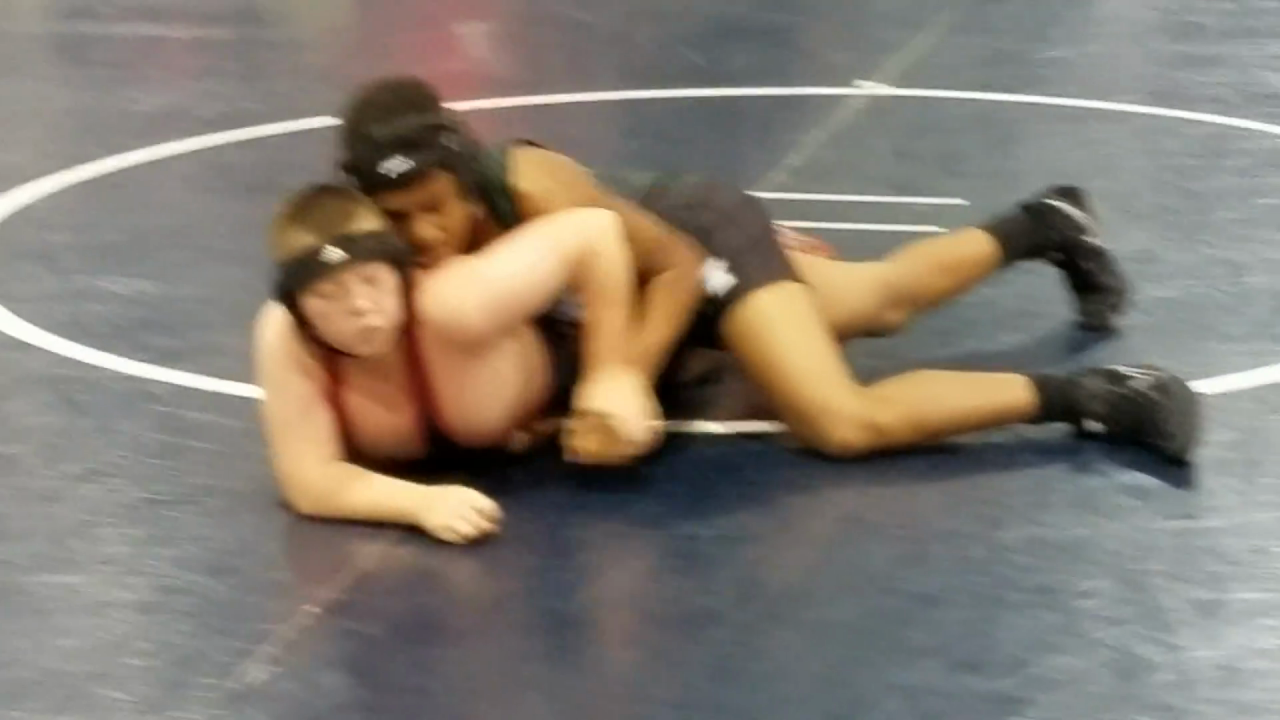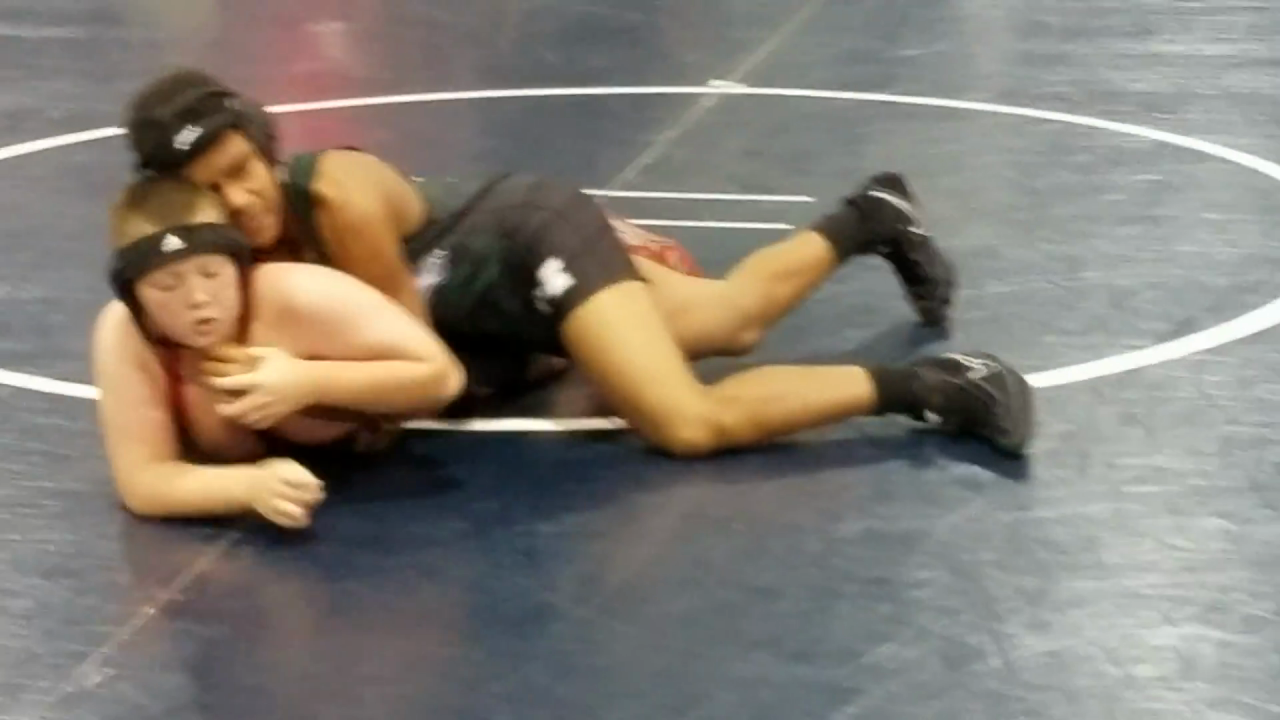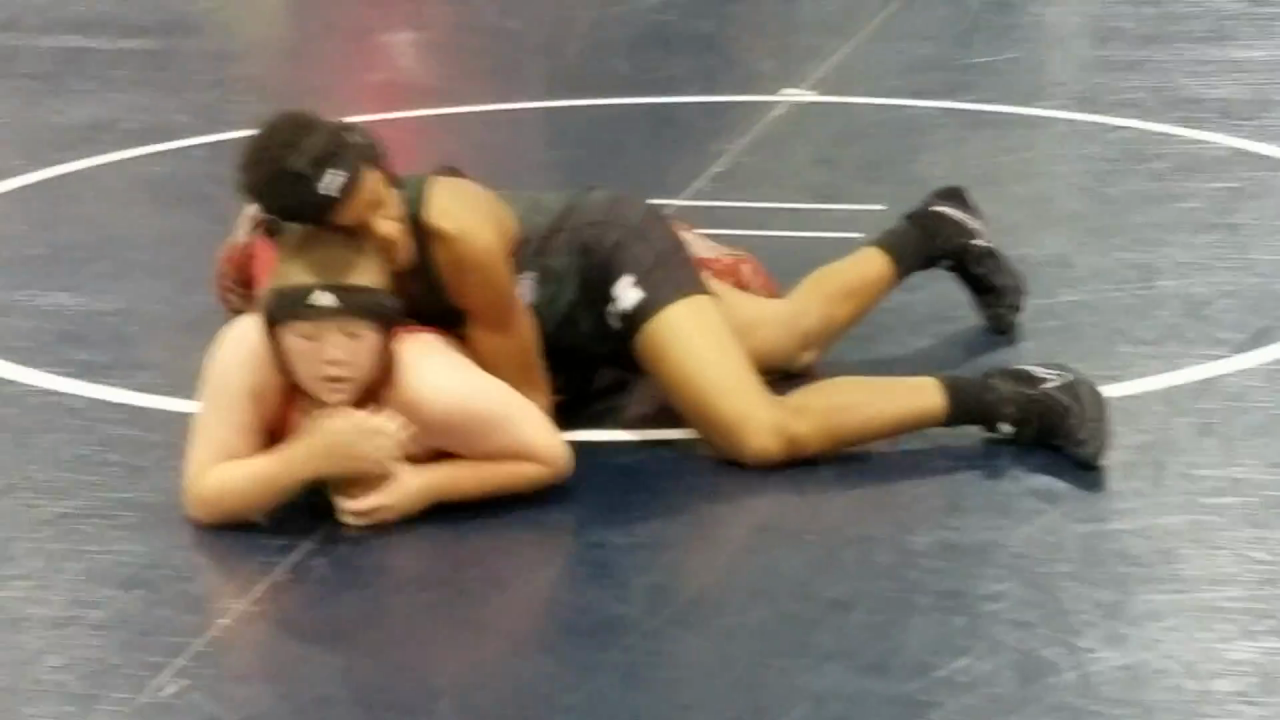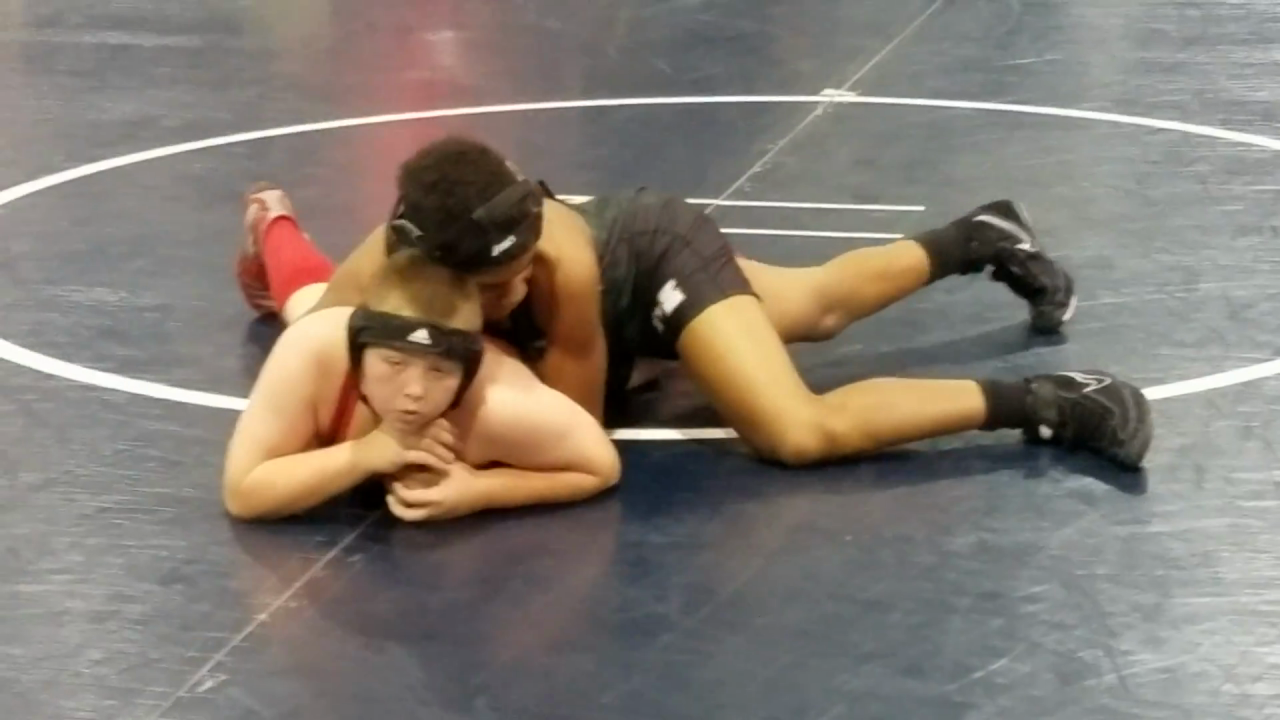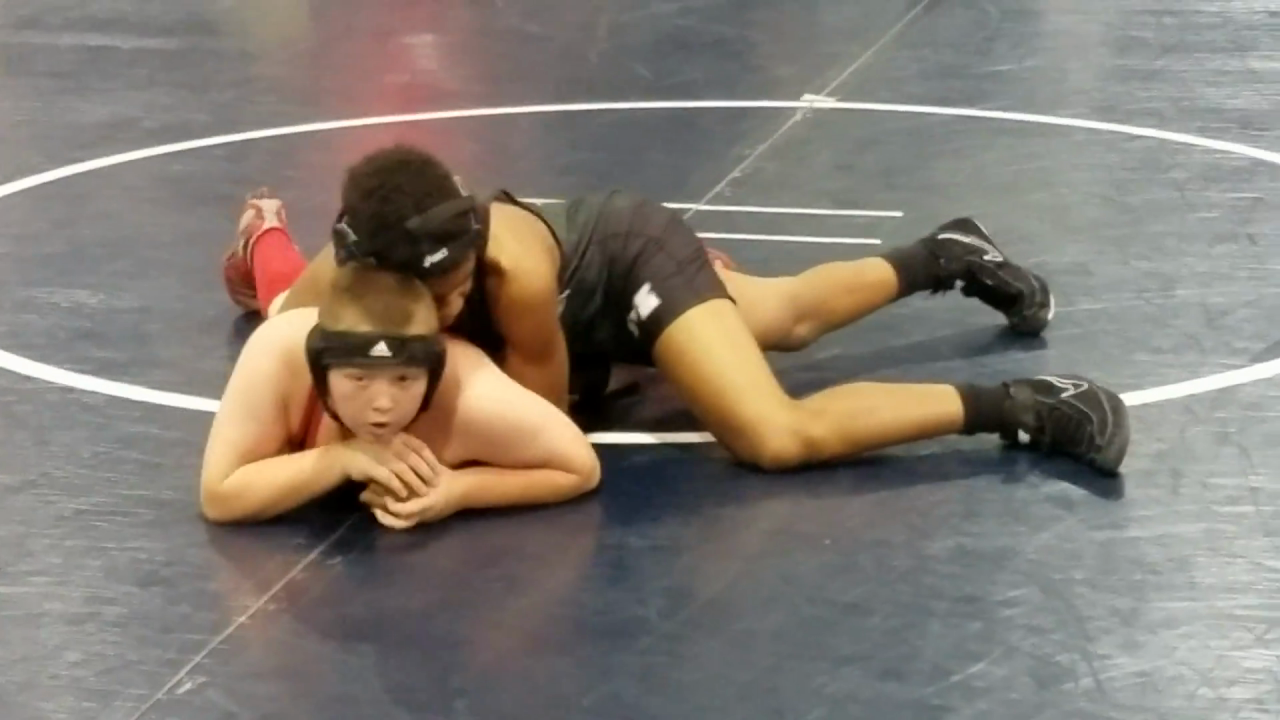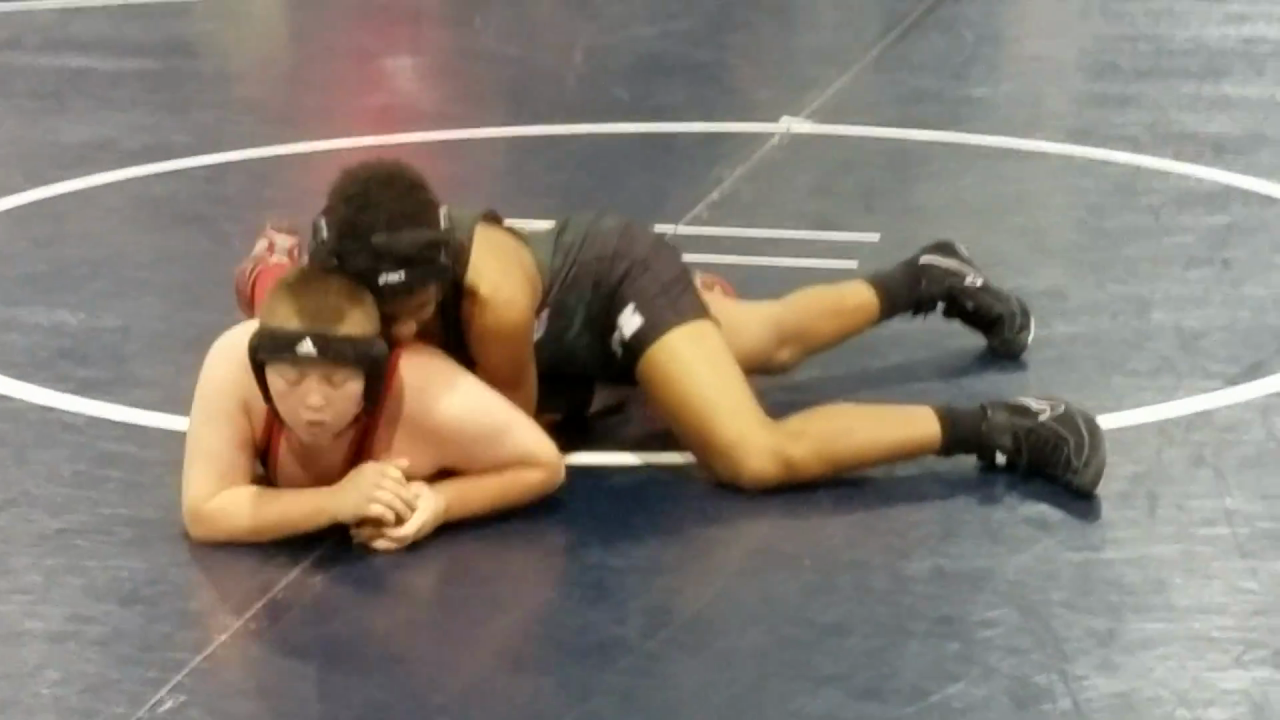
dt=0.3s
person 1, frame 1
left shoulder: (534, 194)
right shoulder: (409, 232)
left elbow: (674, 262)
left hip: (705, 236)
right hip: (672, 264)
left knee: (846, 425)
right knee: (888, 300)
left ankle: (1088, 397)
right ankle: (1041, 226)
person 1, frame 2
left shoulder: (338, 198)
right shoulder: (231, 241)
left hip: (538, 241)
right hip: (501, 292)
left knee: (692, 424)
right knee: (737, 316)
left ankle: (926, 386)
right ankle: (868, 217)
person 1, frame 3
left shoulder: (453, 228)
left elbow: (528, 396)
left hip: (611, 256)
right hip: (572, 299)
left knee: (762, 436)
right knee: (796, 334)
left ankle: (1000, 398)
right ankle: (933, 233)
person 1, frame 4
left shoulder: (555, 255)
right shoulder: (386, 269)
left elbow: (579, 407)
left hip: (664, 249)
right hip: (617, 265)
left knee: (798, 430)
right knee: (822, 306)
left ankle: (1043, 401)
right ankle: (979, 240)
person 1, frame 5
left shoulder: (514, 264)
right shoulder: (341, 276)
left elbow: (544, 413)
left hip: (635, 256)
right hip: (592, 278)
left knee: (778, 437)
right knee: (795, 316)
left ankle: (1021, 408)
right ankle: (945, 257)
person 1, frame 6
left shoulder: (492, 293)
right shoulder: (331, 270)
left hip: (621, 279)
right hip: (575, 285)
left knee: (758, 459)
right knee: (779, 340)
left ankle: (992, 430)
right ankle: (925, 277)
person 2, frame 1
left shoulder: (454, 308)
right shoulder: (283, 339)
left elbow: (595, 231)
right elbow: (309, 485)
left wrist: (616, 374)
right wrist: (423, 502)
person 2, frame 2
left shoulder: (292, 296)
right shoulder: (122, 333)
left elbow: (442, 377)
right elbow: (142, 484)
left wrist: (306, 383)
right wrist: (253, 486)
person 2, frame 3
left shoulder: (432, 388)
right shoulder: (246, 355)
left elbow: (552, 457)
right elbow: (201, 501)
left wrist: (429, 486)
right wrist: (312, 456)
person 2, frame 4
left shoulder: (496, 404)
right shoulder: (316, 353)
left elbow: (602, 469)
right elbow: (241, 494)
left wrist: (478, 490)
right wrist: (365, 455)
right ankle: (272, 224)
person 2, frame 5
left shoulder: (468, 397)
right shoulder: (282, 356)
left elbow: (581, 471)
right elbow: (218, 497)
left wrist: (460, 490)
right wrist: (341, 459)
person 2, frame 6
left shoulder: (428, 396)
right shoulder: (234, 367)
left elbow: (547, 466)
right elbow: (203, 515)
left wrist: (439, 502)
right wrist: (336, 501)
